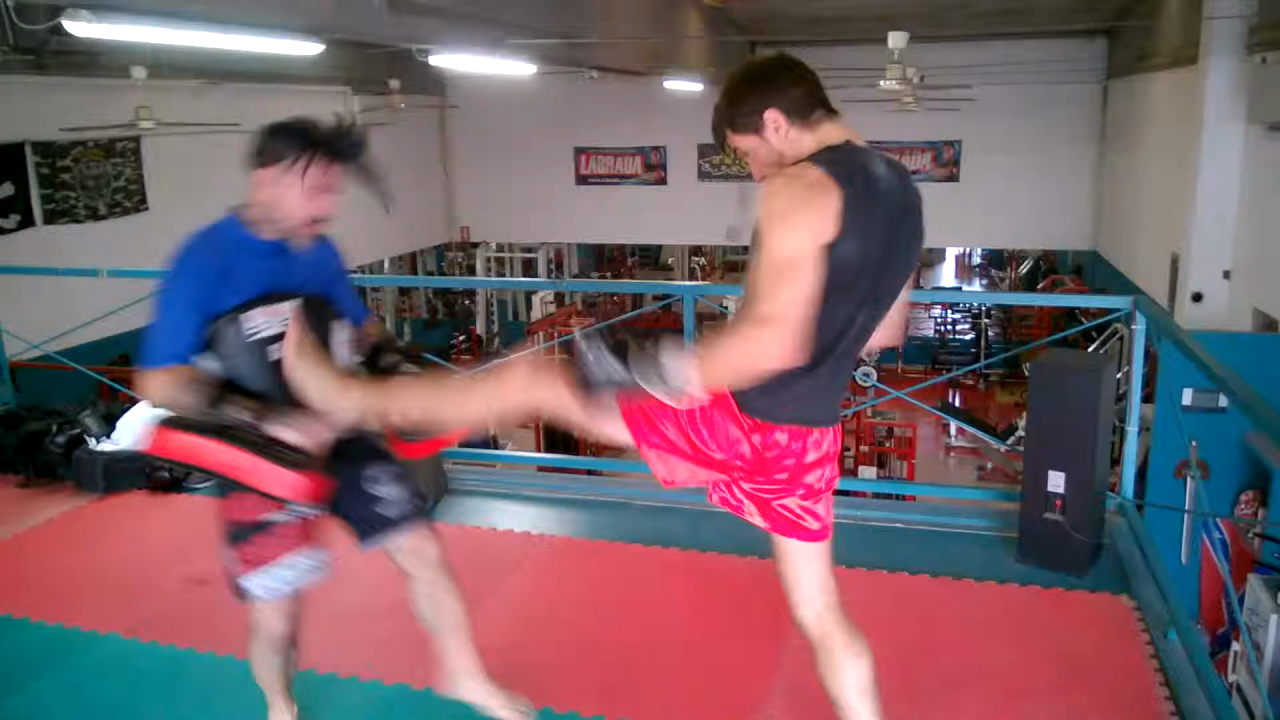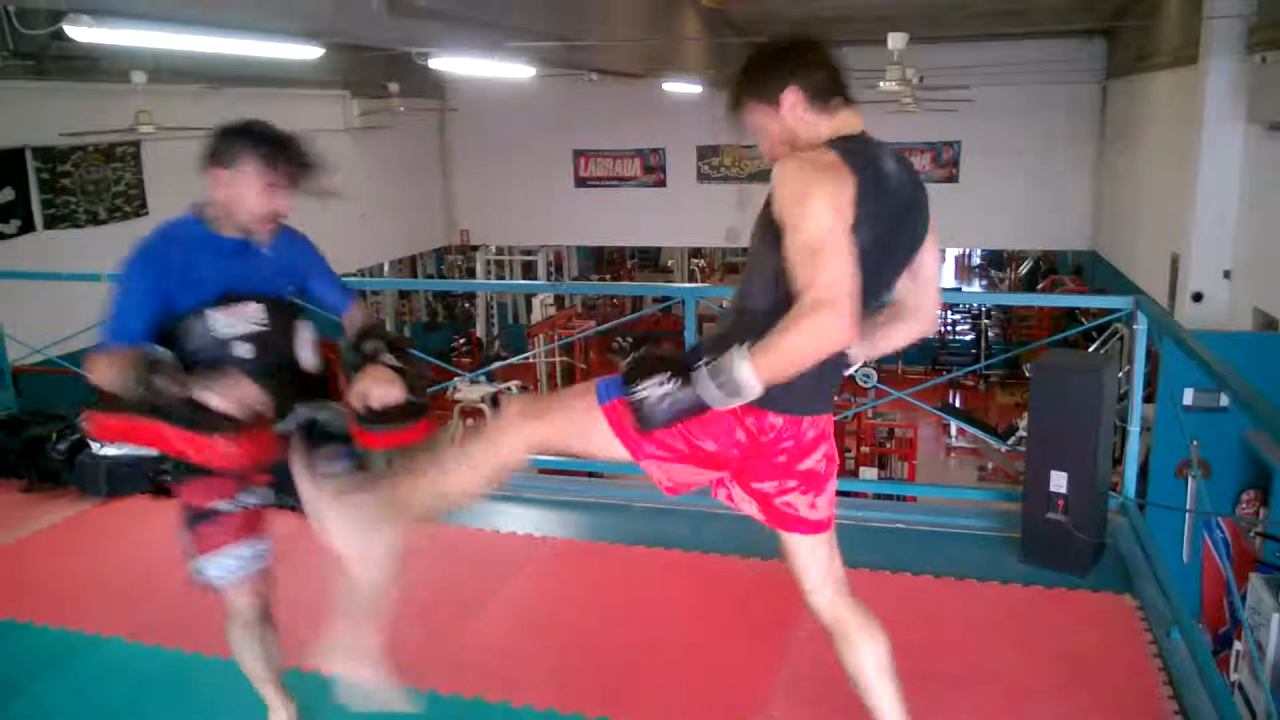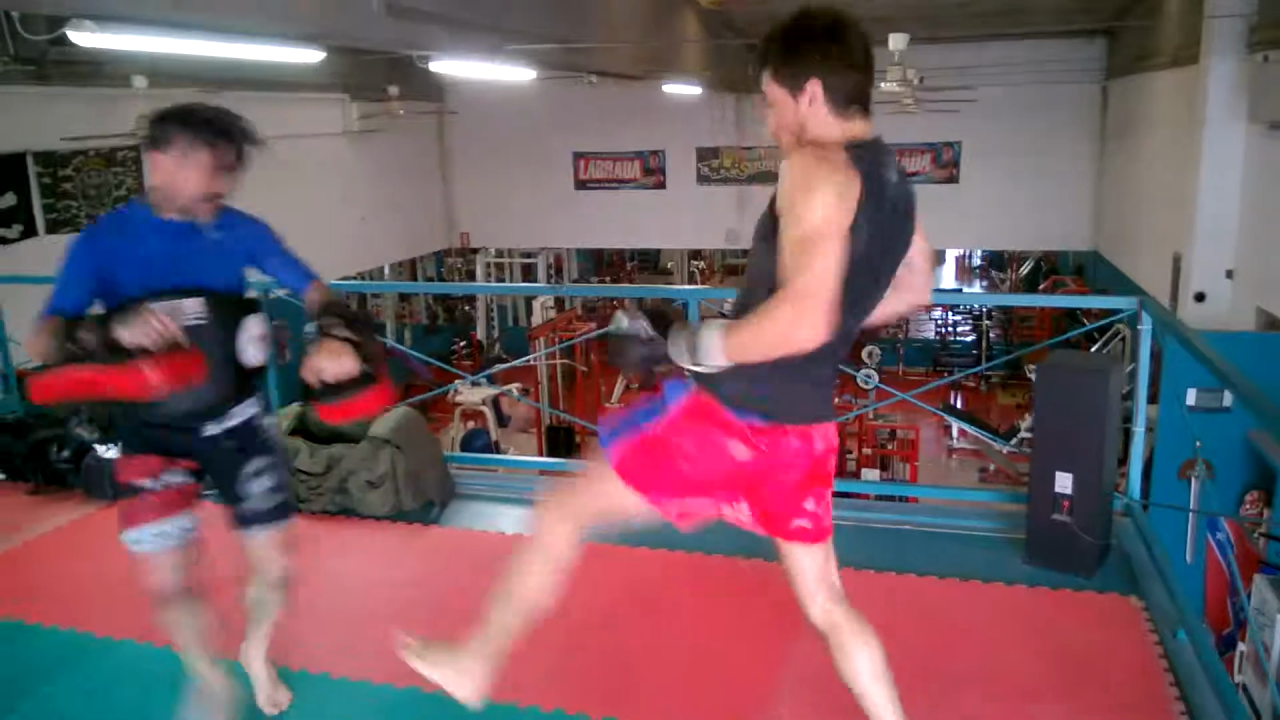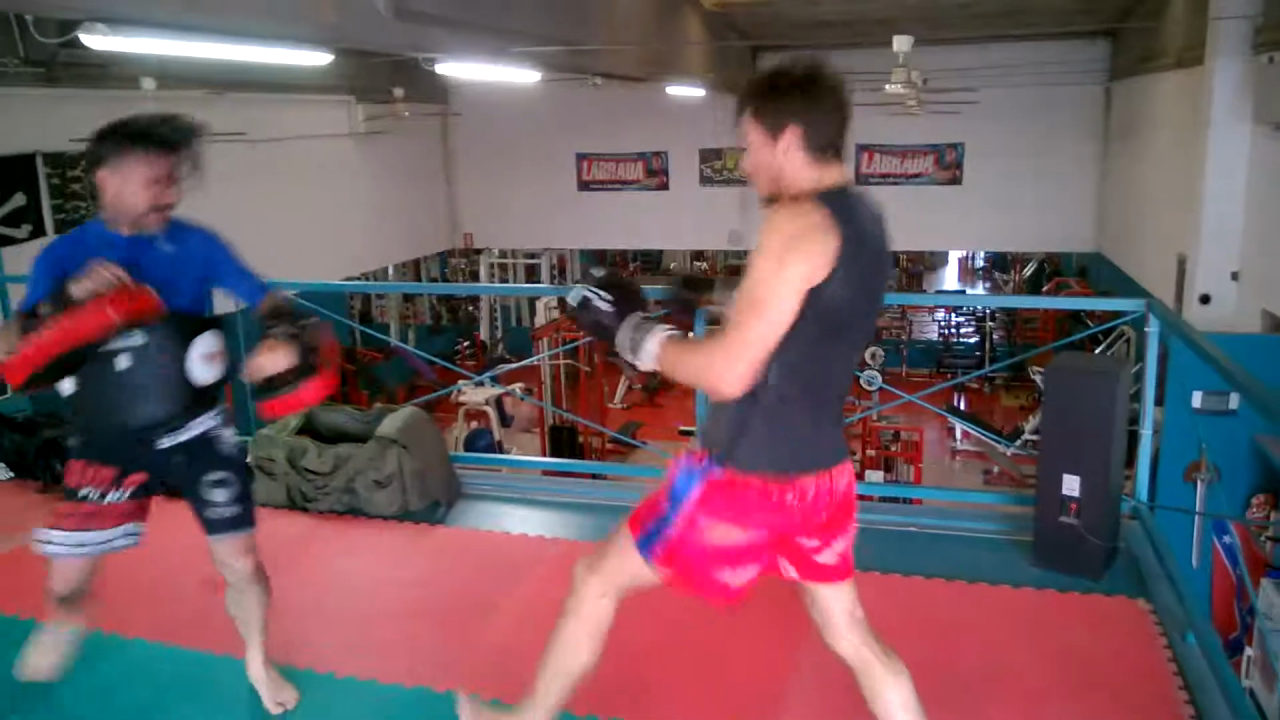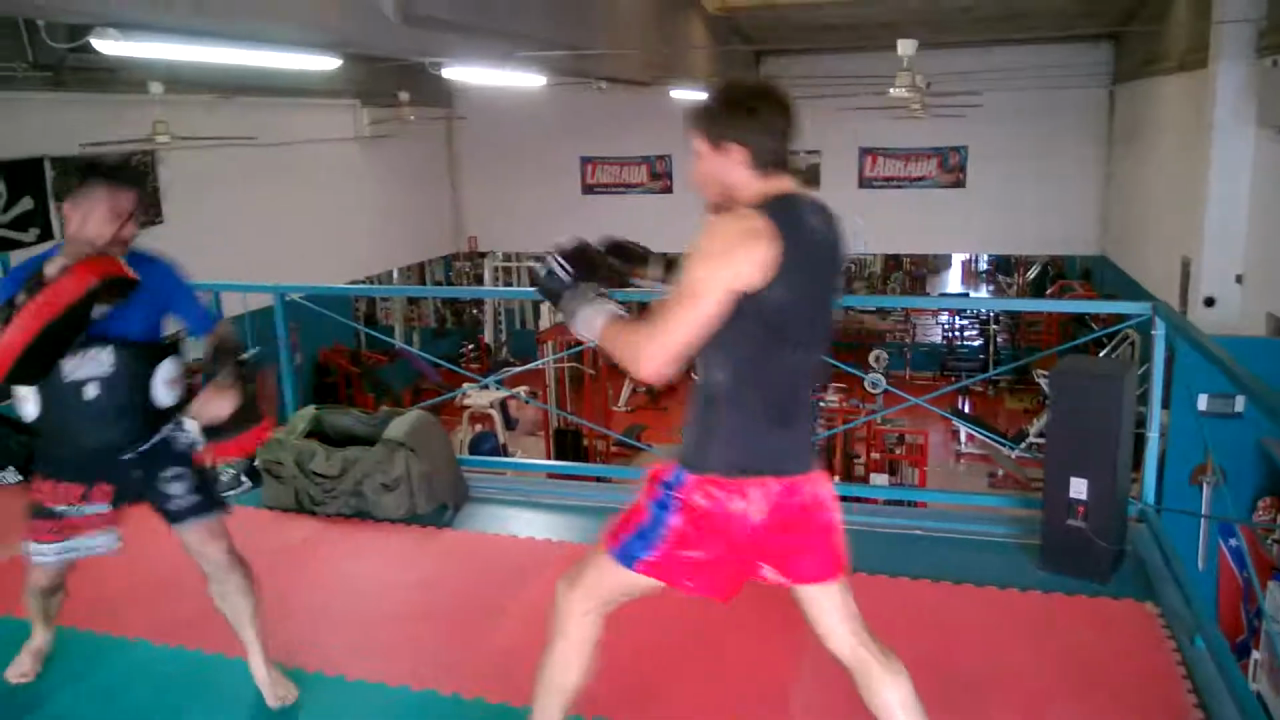
dt=0.1s
person 1, frame 1
left shoulder: (798, 191)
right shoulder: (900, 190)
left elbow: (773, 341)
right elbow: (886, 327)
left wrist: (651, 370)
left hip: (736, 417)
right hip: (812, 437)
left knee: (535, 381)
right knee: (821, 618)
left ankle: (339, 399)
person 1, frame 2
left shoulder: (813, 175)
right shoulder: (907, 186)
left elbow: (828, 316)
right elbow: (919, 316)
left wrist: (709, 382)
left hip: (736, 411)
right hip: (804, 425)
left knee: (527, 422)
right knee: (832, 603)
left ankle: (374, 509)
person 1, frame 3
left shoulder: (821, 176)
right shoulder: (896, 189)
left elbow: (807, 319)
right elbow: (910, 293)
left wrist: (700, 344)
left hip: (729, 419)
right hip: (805, 432)
left knee: (564, 511)
right knee: (827, 607)
left ankle: (473, 663)
person 1, frame 4
left shoulder: (796, 228)
right shoulder: (865, 222)
left elbow: (730, 372)
left wrist: (637, 335)
left hip: (747, 479)
right hip: (822, 477)
left knee: (595, 581)
right knee: (854, 640)
person 1, frame 5
left shoulder: (738, 232)
right shoulder: (821, 230)
left elbow: (653, 360)
left wrist: (585, 303)
right wrist: (675, 284)
left hip: (721, 487)
right hip: (795, 480)
left knee: (581, 598)
right knee: (852, 644)
person 2, frame 1
left shoulder: (318, 251)
right shoulder: (203, 262)
left elbow: (365, 327)
right elbow: (159, 382)
right wrist: (273, 421)
left hip: (341, 433)
left knee: (423, 557)
right knee: (273, 620)
person 2, frame 2
left shoulder: (287, 249)
right shoulder: (162, 257)
left elbow: (353, 313)
right elbow: (108, 366)
left wrist: (375, 366)
right wrist: (202, 386)
right knee: (243, 601)
left ankle: (353, 654)
person 2, frame 3
left shoulder: (241, 230)
right shoulder: (103, 240)
left elbow: (314, 293)
right elbow: (44, 341)
left wrist: (335, 339)
right wrist: (120, 328)
left hip: (235, 418)
right hip: (155, 426)
left knee: (273, 560)
right knee: (169, 582)
left ankle: (256, 654)
person 2, frame 4
left shoulder: (195, 245)
right shoulder: (65, 257)
left elbow: (265, 303)
left wrist: (279, 340)
right wrist: (71, 297)
left hip: (196, 430)
right hip: (112, 439)
left knee: (240, 563)
right knee: (66, 582)
left ankle: (258, 663)
right ankle: (66, 623)
person 2, frame 5
left shoulder: (154, 274)
left elbow: (214, 336)
left wrist: (222, 380)
right wrist: (51, 288)
left hip: (155, 443)
right hip: (72, 458)
left knee: (216, 553)
left ankle: (260, 665)
